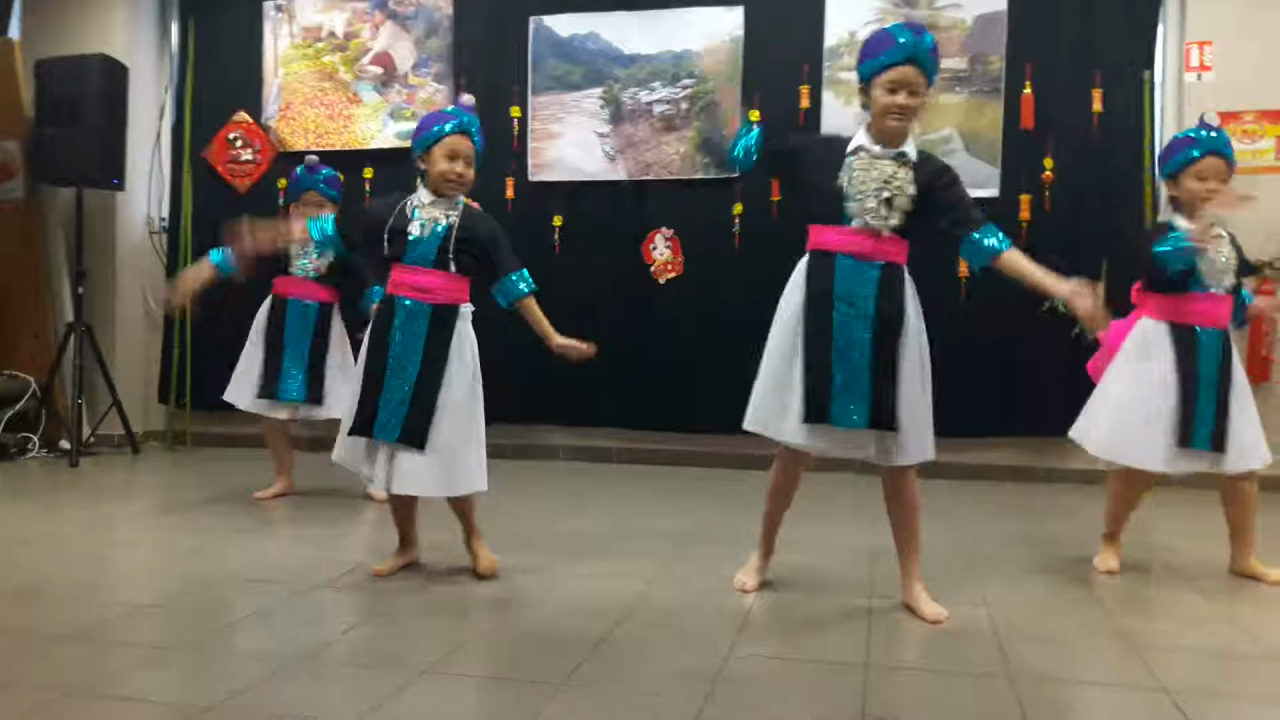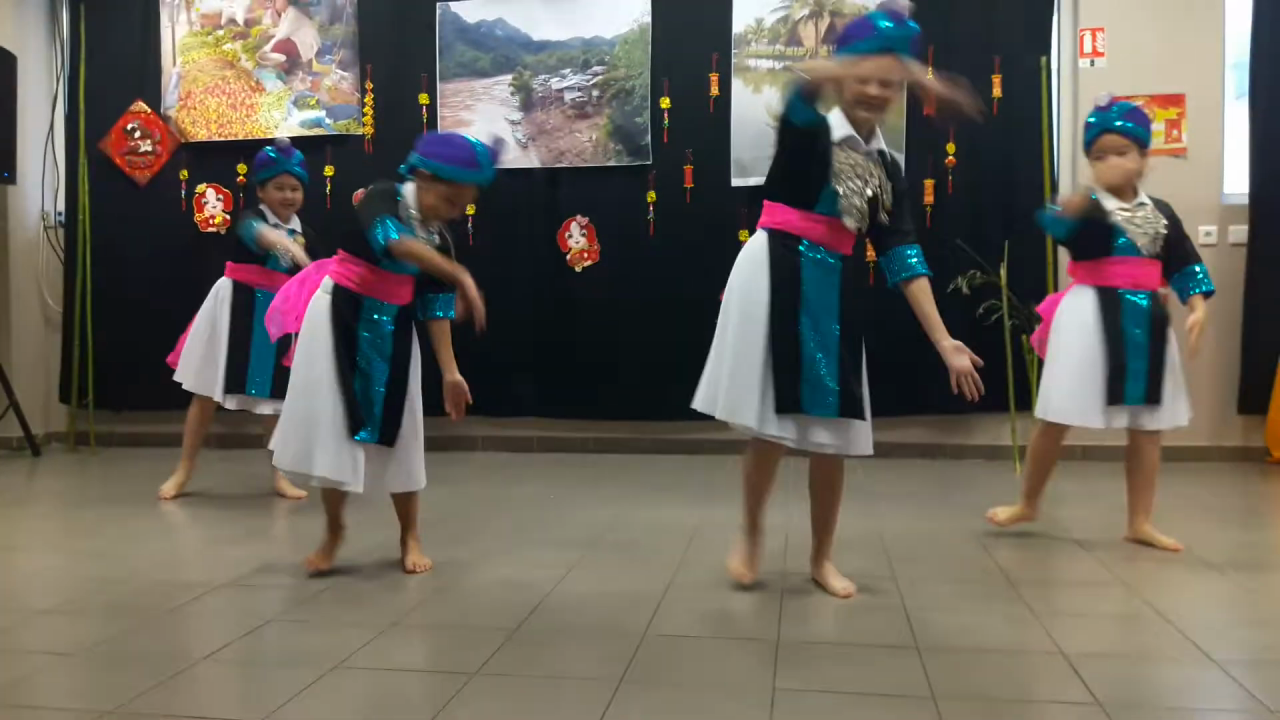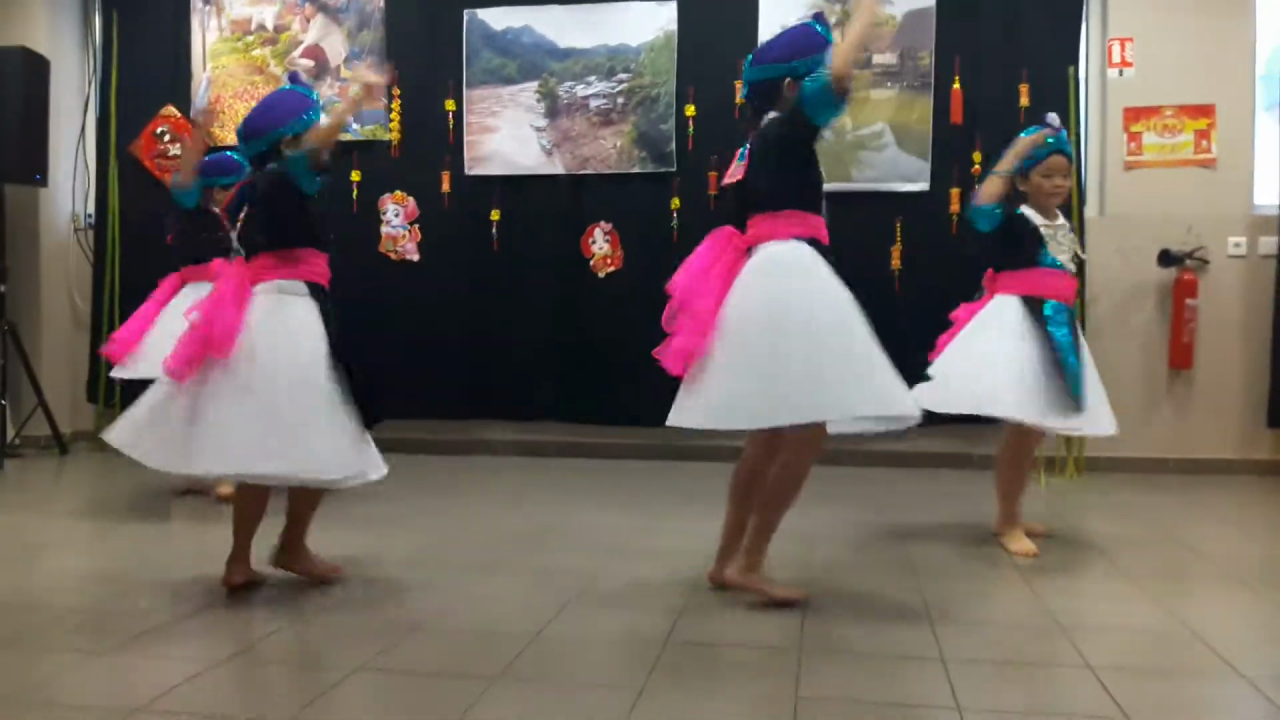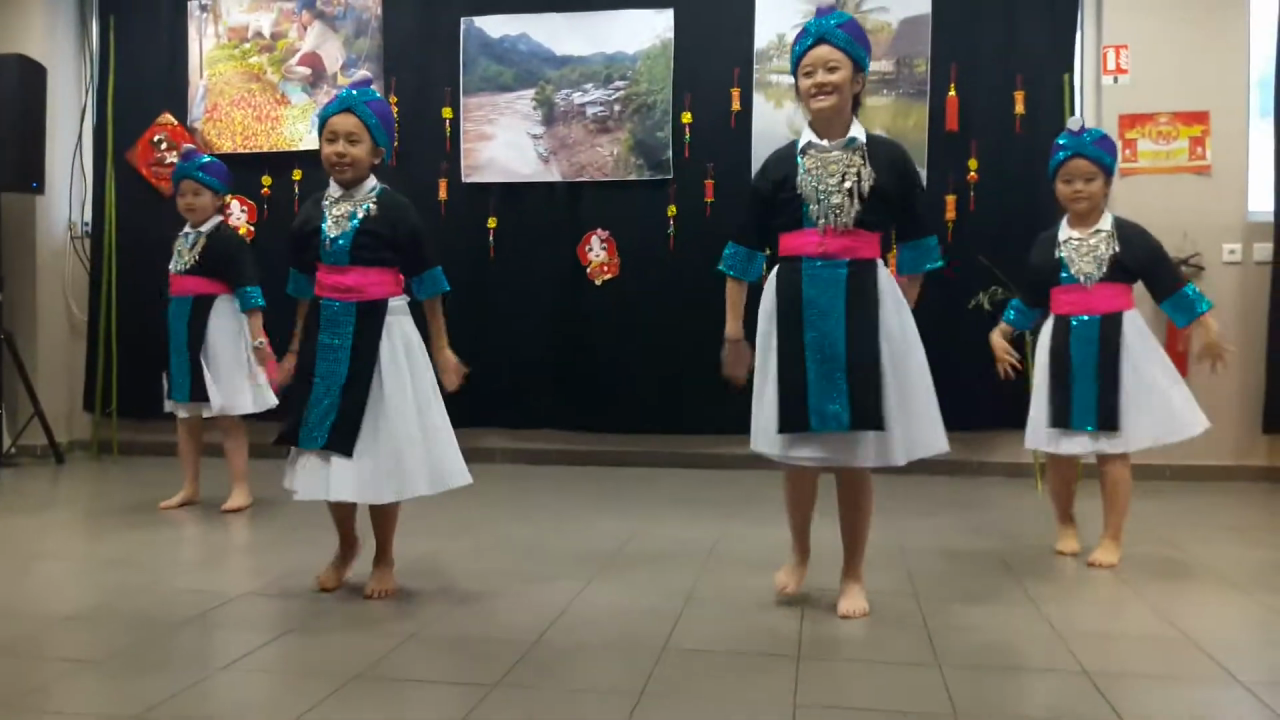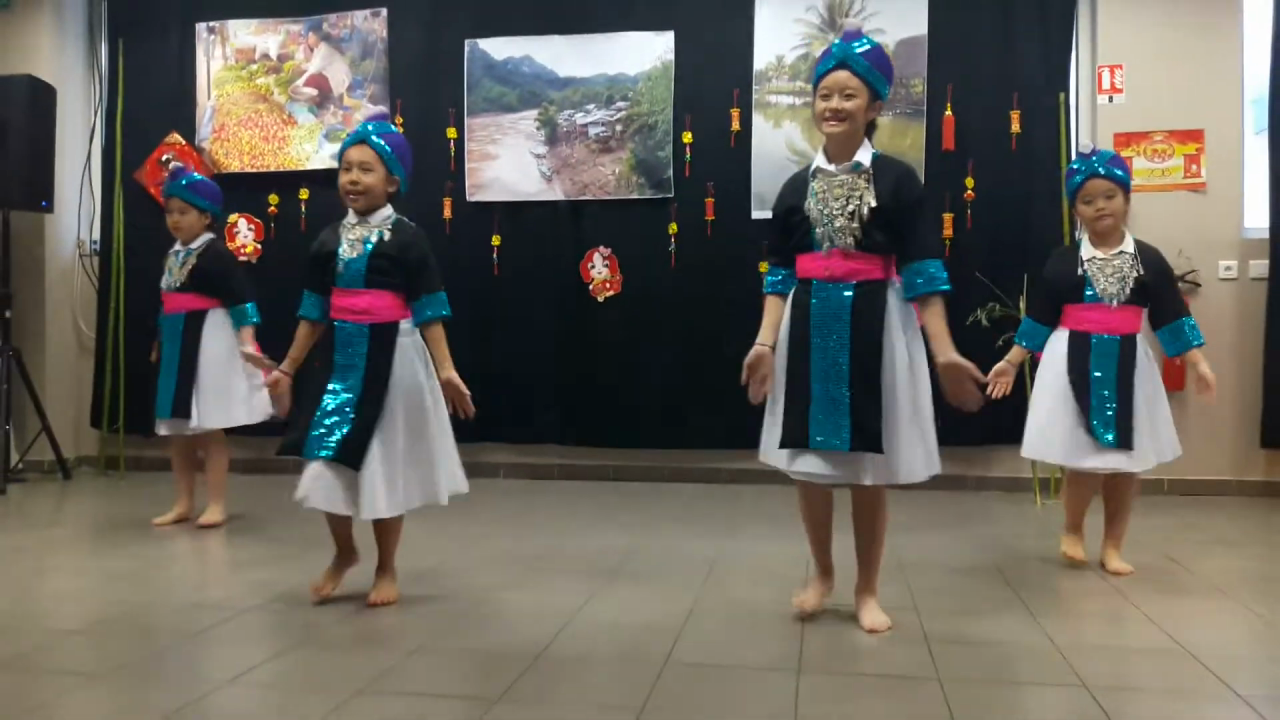
dt=1s
person 1, frame 1
left shoulder: (932, 175)
right shoulder: (826, 154)
left elbow: (982, 240)
right elbow: (751, 151)
left wrist: (1058, 286)
left hip: (888, 306)
right hip: (820, 297)
left knee: (897, 450)
right knee: (798, 440)
left ankle: (913, 583)
right ankle: (763, 551)
person 1, frame 2
left shoulder: (886, 170)
right shoulder: (806, 132)
left elbow: (904, 257)
right elbow: (810, 79)
left wrist: (942, 341)
right wrist: (919, 74)
left hip: (832, 289)
right hip: (776, 277)
left knee: (829, 432)
right knee: (773, 425)
left ankle: (820, 559)
right ankle: (751, 533)
person 1, frame 3
left shoulder: (753, 152)
right shoulder: (789, 132)
left elbow: (728, 243)
right elbow: (839, 73)
left wrist: (693, 312)
left hip: (758, 283)
right hip: (789, 277)
left knee: (773, 434)
right knee: (805, 430)
left ankle: (729, 560)
right ankle: (747, 560)
person 1, frame 4
left shoulder: (889, 160)
right shoulder: (778, 165)
left elbow: (916, 249)
right elbow: (745, 252)
left wrist: (901, 319)
right wrist: (734, 334)
left hip: (863, 304)
right hip: (794, 304)
left knee: (859, 453)
right knee: (800, 448)
left ankle: (854, 577)
right ankle: (798, 556)
person 1, frame 5
left shoulder: (897, 179)
right shoulder: (796, 187)
left elbow: (923, 270)
right elbow: (780, 275)
left wrist: (944, 351)
right wrist: (765, 343)
left hip: (875, 323)
right hip: (808, 325)
left knee: (870, 469)
right knee: (805, 464)
left ankle: (868, 592)
right ankle: (822, 571)
person 2, frame 1
left shoulder: (478, 224)
right shoulder: (394, 210)
left elbow: (511, 282)
right elbow: (335, 230)
left wrist: (553, 339)
right wrist: (271, 234)
left hip: (444, 333)
right hip: (393, 327)
left knee: (441, 442)
right knee: (387, 440)
left ankle: (473, 536)
right ankle: (406, 544)
person 2, frame 2
left shoulder: (438, 238)
right shoulder: (383, 198)
left elbow: (436, 303)
right elbow: (397, 243)
left wrist: (449, 369)
right wrist: (461, 275)
left hip: (391, 330)
right hip: (340, 318)
left knee: (395, 432)
right knee: (335, 426)
left ankle: (410, 536)
right ankle: (334, 529)
person 2, frame 3
left shoulder: (268, 191)
right shoulder: (279, 182)
right elbow: (316, 147)
right wrist: (361, 95)
left hip: (263, 313)
right hip: (288, 312)
left knee: (263, 441)
right knee: (300, 440)
left ankle: (240, 560)
right ankle: (293, 548)
person 2, frame 4
left shoulder: (394, 210)
right shoulder: (310, 214)
left elbow: (427, 283)
right elbow: (305, 287)
left wrist: (440, 349)
right wrist: (295, 348)
left hip: (381, 334)
right hip: (326, 335)
left knee: (380, 449)
right knee: (324, 446)
left ankle: (384, 560)
right ankle: (346, 546)
person 2, frame 5
left shoulder: (407, 237)
right shoulder: (328, 240)
left elbow: (429, 310)
right elbow: (314, 310)
left wrist: (445, 370)
right wrist: (288, 367)
left hip: (392, 357)
right hip: (341, 357)
left knee: (384, 467)
right knee: (328, 465)
left ankle: (386, 571)
right ankle: (343, 553)
person 3, frame 1
left shoulder: (1227, 242)
right shoulder: (1168, 233)
left elbow: (1235, 304)
right elbow: (1174, 259)
right wrist: (1212, 218)
left hip: (1212, 355)
right hip: (1163, 351)
left knee: (1241, 462)
right knee: (1141, 459)
right ankle: (1110, 540)
person 3, frame 2
left shoulder: (1161, 212)
right shoulder: (1089, 208)
left elbow: (1187, 265)
right elbow: (1054, 224)
left wrist: (1197, 307)
right wrist: (1096, 185)
left hip: (1142, 321)
right hip: (1092, 319)
left knee: (1147, 426)
right knee: (1056, 421)
left ankle: (1139, 523)
right ankle: (1027, 503)
person 3, frame 3
left shoulder: (1066, 232)
right shoulder: (1012, 225)
right elbow: (983, 209)
right wrist: (1012, 157)
left hip: (1053, 330)
right hip: (1014, 328)
left knee: (1030, 430)
right knee: (1025, 428)
left ankle: (1010, 516)
right ankle: (1007, 523)
person 3, frame 4
left shoulder: (1131, 237)
right shoulder: (1047, 243)
left elbow: (1171, 286)
right elbow: (1031, 300)
left wrist: (1208, 330)
right wrist: (1000, 333)
left hip: (1118, 346)
right hip: (1064, 348)
left knee: (1114, 448)
right knee: (1059, 449)
left ankle: (1112, 539)
right ankle: (1066, 525)
person 3, frame 5
left shoulder: (1149, 259)
right shoulder: (1063, 261)
left elbow: (1171, 317)
right elbow: (1039, 318)
left wrist: (1197, 362)
right wrist: (1012, 361)
left hip: (1127, 366)
right hip: (1074, 365)
left knee: (1125, 466)
right knee: (1086, 463)
left ankle: (1112, 547)
right ankle: (1072, 531)
person 4, frame 1
left shoulder: (344, 250)
left elbow: (368, 287)
right elbow: (233, 256)
right wrist: (193, 277)
left hip: (323, 329)
right hip: (277, 325)
left knee: (343, 405)
right knee: (271, 408)
right ankle: (283, 478)
person 4, frame 2
left shoulder: (304, 234)
right shoulder: (254, 218)
right elbow: (254, 232)
right wrist: (286, 246)
right hip: (235, 309)
left knee: (276, 395)
right knee: (206, 393)
left ankle: (279, 475)
right ankle: (182, 471)
person 4, frame 3
left shoulder: (220, 225)
right shoulder: (197, 219)
right elbow: (183, 186)
right wrist: (195, 136)
right hip: (201, 307)
left ankle: (191, 474)
right ankle: (213, 476)
person 4, frame 4
left shoulder: (227, 240)
right shoulder: (182, 239)
left elbow: (248, 291)
left wrist: (258, 338)
left hip: (218, 328)
right hip: (183, 327)
left knee: (227, 412)
right knee: (185, 411)
left ankle: (240, 488)
right ankle: (190, 487)
person 4, frame 5
left shoulder: (217, 255)
right shoulder: (172, 256)
left elbow: (241, 303)
left wrist: (248, 346)
right wrist: (159, 345)
left hip: (210, 344)
right hip: (176, 345)
left knee: (208, 427)
right knee: (175, 428)
left ankle: (217, 503)
right ankle: (183, 503)
